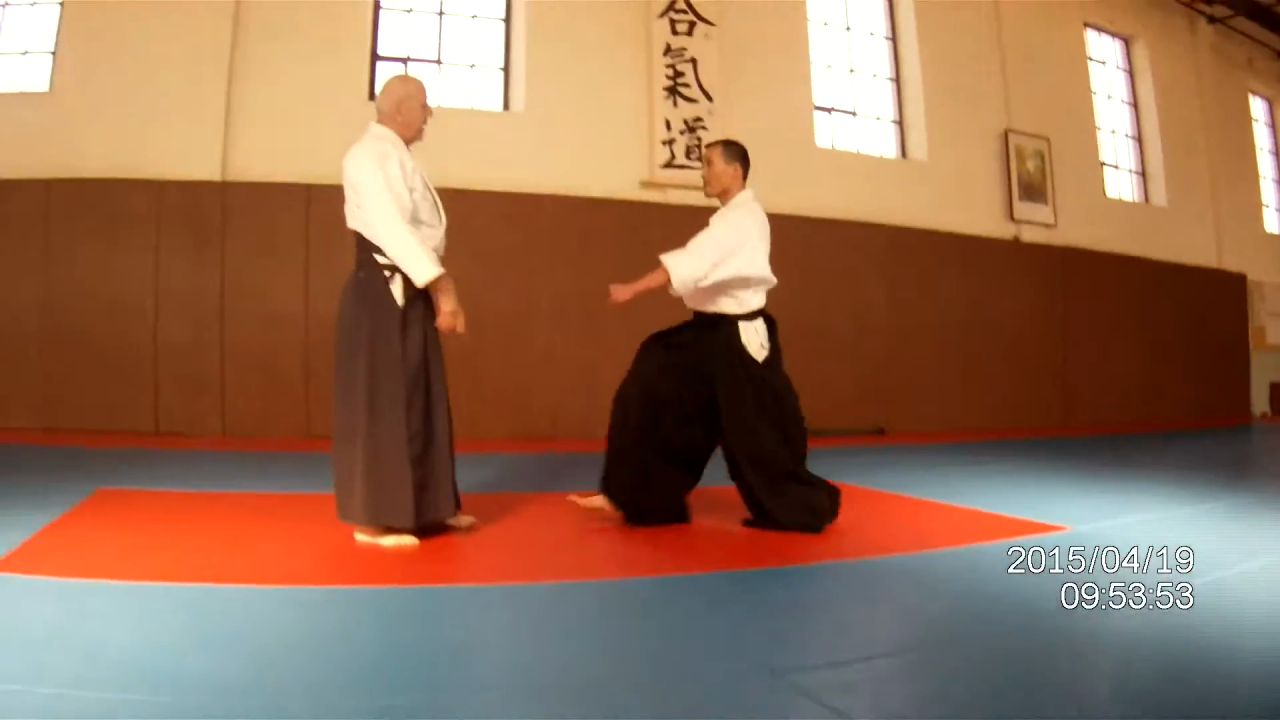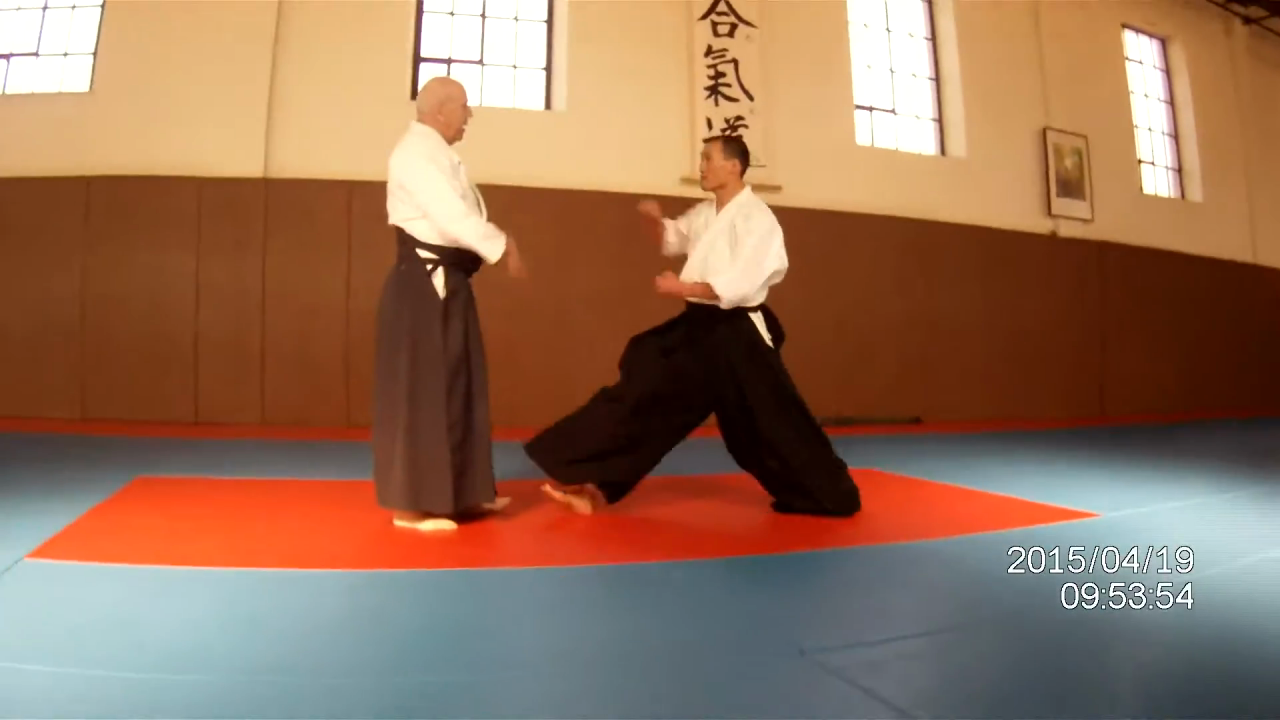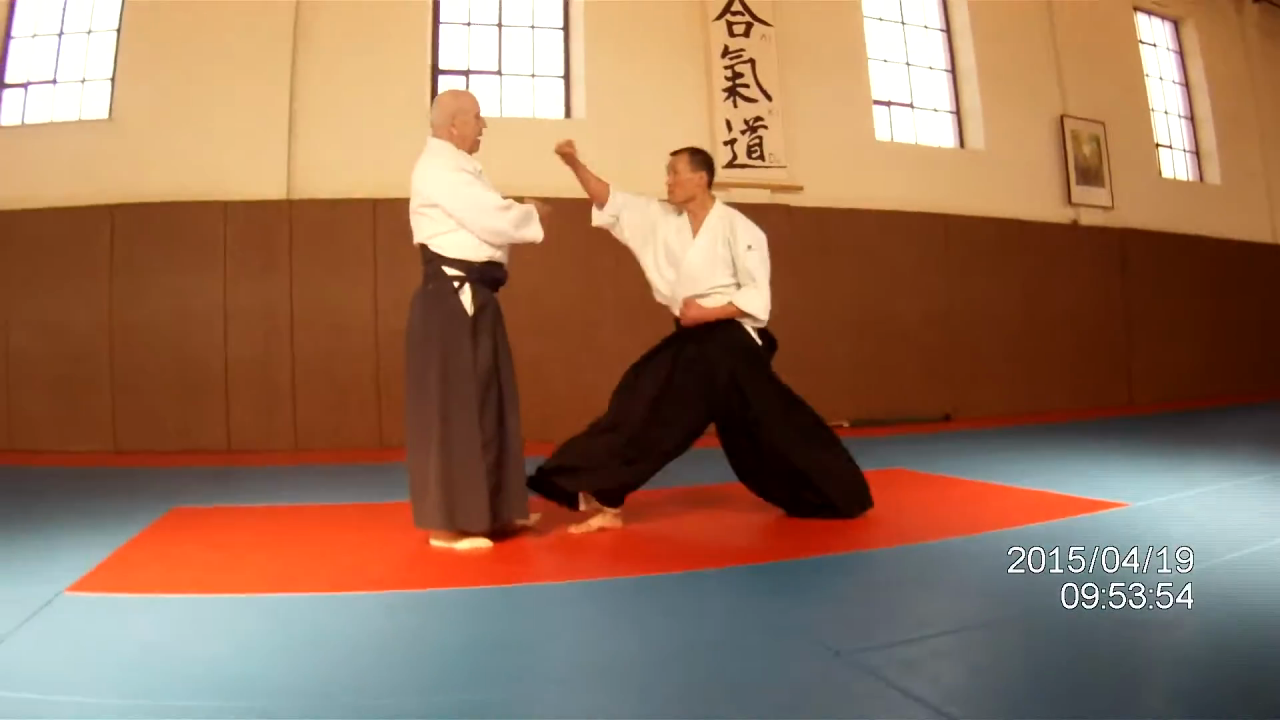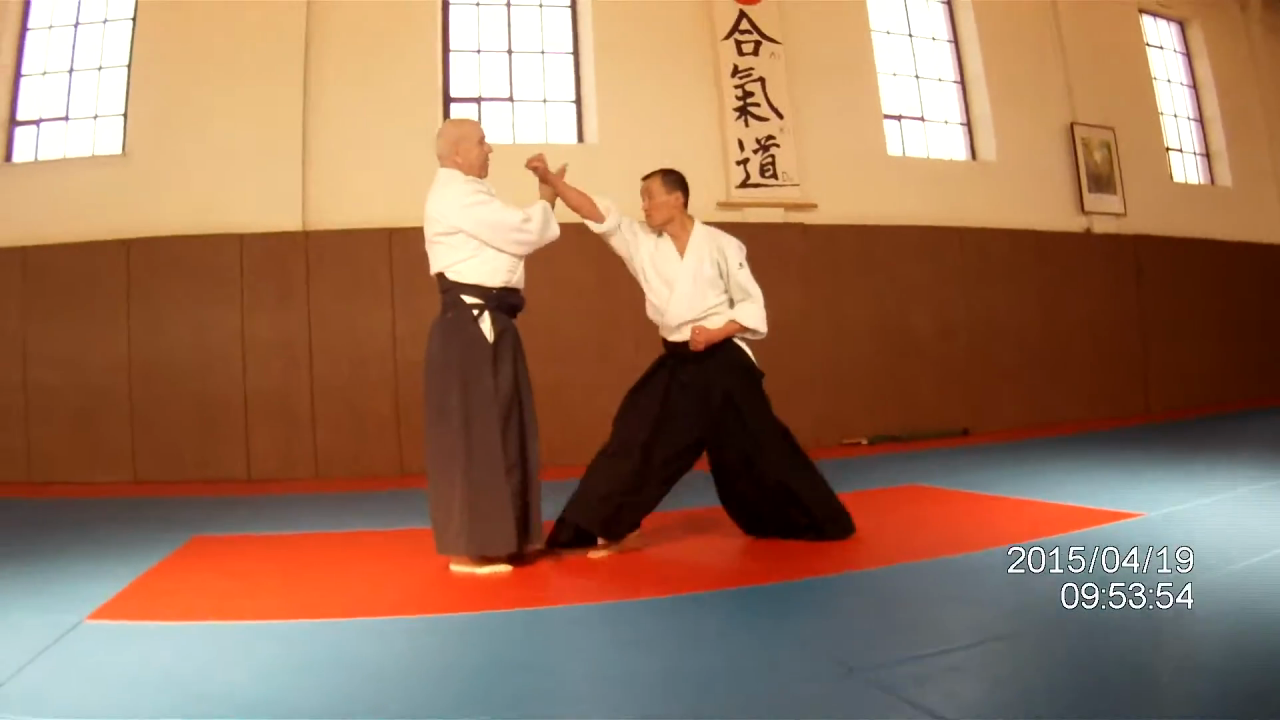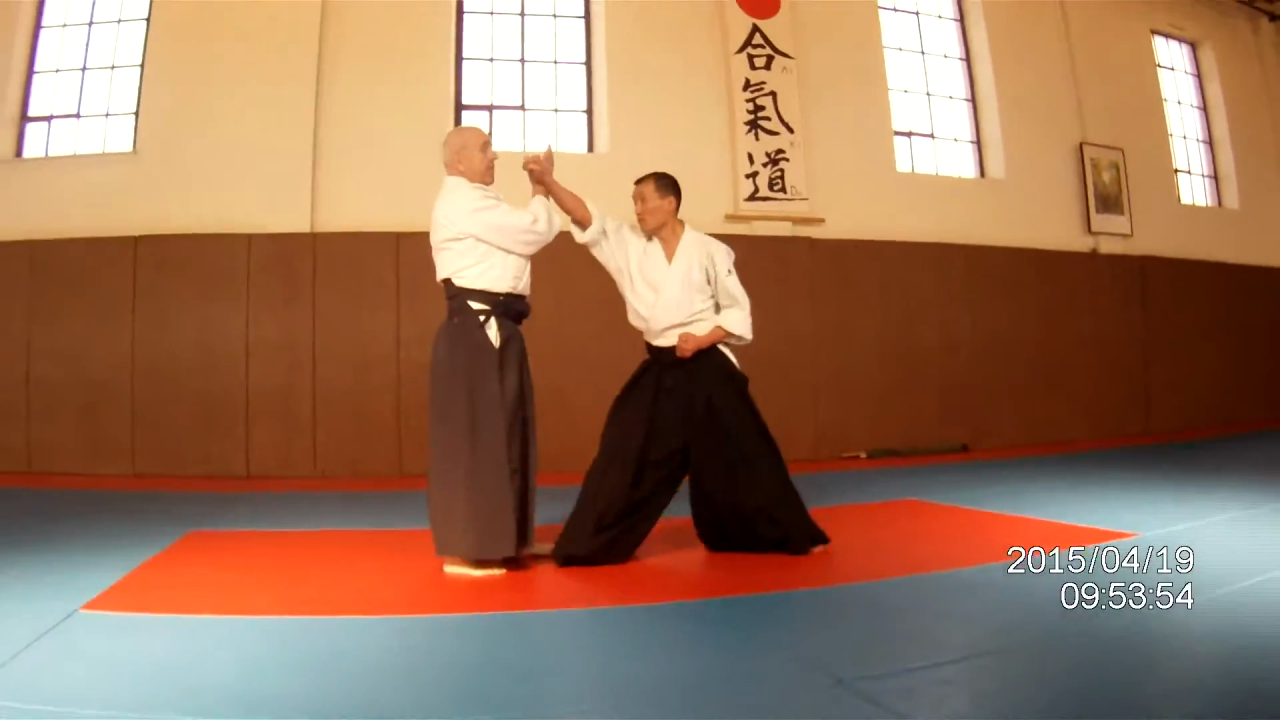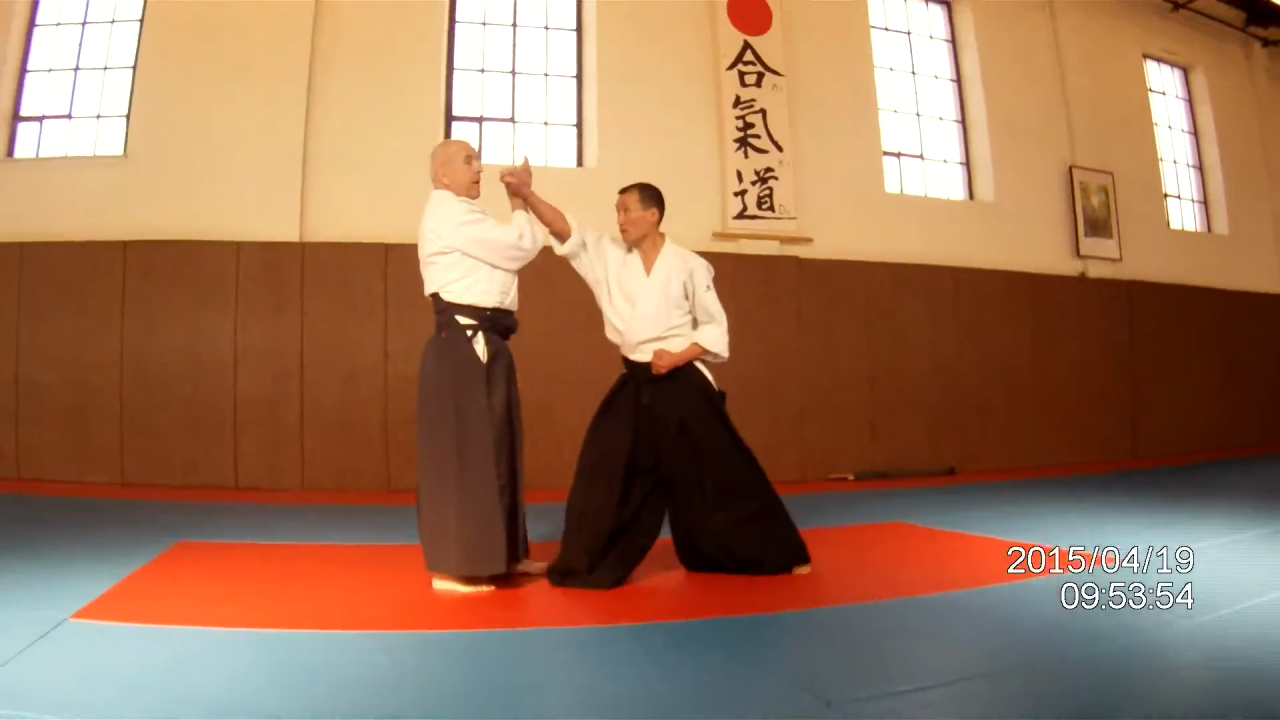
dt=0.1s
person 1, frame 1
left shoulder: (393, 155)
right shoulder: (374, 153)
right elbow: (394, 227)
left wrist: (436, 286)
right wrist: (441, 286)
left hip: (408, 289)
right hip: (385, 291)
left knee: (417, 400)
right knee: (383, 402)
left ankle: (423, 507)
right ankle: (372, 520)
person 1, frame 2
left shoulder: (433, 152)
right shoulder: (418, 152)
right elbow: (455, 215)
left wrist: (493, 243)
right wrist: (504, 248)
left hip: (442, 282)
right hip: (423, 283)
left knee: (455, 387)
right knee: (421, 391)
left ankle: (459, 493)
right ankle: (411, 504)
person 1, frame 3
left shoulder: (452, 165)
right shoulder: (440, 167)
left elbow: (484, 220)
right elbow: (495, 221)
left wrist: (524, 215)
right wrist: (534, 213)
left hip: (470, 298)
right hip: (451, 300)
left knee: (486, 404)
right knee: (454, 409)
left ankle: (490, 511)
right ankle: (447, 525)
person 1, frame 4
left shoulder: (465, 194)
right shoulder: (454, 196)
left elbow: (509, 235)
right elbow: (524, 233)
left wrist: (540, 206)
right wrist: (546, 198)
left hip: (486, 325)
right hip: (469, 328)
left knee: (501, 430)
right knee: (473, 434)
left ankle: (507, 537)
right ankle: (468, 549)
person 1, frame 5
left shoulder: (470, 201)
right shoulder: (462, 202)
left elbow: (514, 236)
right elbow: (531, 231)
right wrist: (542, 190)
left hip: (491, 330)
right hip: (476, 332)
left knee: (503, 434)
right knee: (476, 438)
left ankle: (505, 541)
right ankle: (465, 552)
person 1, frame 6
left shoulder: (460, 215)
right shoulder: (448, 215)
left elbow: (504, 252)
right elbow: (517, 247)
right wrist: (519, 201)
left hip: (479, 345)
right hip: (463, 348)
left knee: (489, 451)
right knee: (464, 454)
left ankle: (498, 555)
right ankle: (451, 568)
person 2, frame 1
left shoulder: (744, 220)
right shoulder: (733, 217)
left elbow: (694, 263)
left wrist: (632, 289)
left hip: (740, 339)
right hip: (706, 332)
left knee: (756, 434)
right knee: (643, 404)
left ankle: (802, 508)
right ankle: (627, 498)
person 2, frame 2
left shoulder: (753, 217)
right shoulder: (710, 211)
left elbow: (741, 280)
right elbow: (677, 239)
left wrist: (684, 287)
right wrist: (659, 220)
left hip: (738, 333)
right hip: (698, 329)
left knee: (774, 420)
right knee: (642, 392)
left ankle: (829, 495)
right ankle: (591, 483)
person 2, frame 3
left shoulder: (736, 227)
right shoulder: (661, 219)
left elbow: (758, 296)
right elbow: (610, 203)
left wrist: (709, 311)
right wrist: (575, 163)
left hip: (730, 343)
right hip: (688, 342)
left knee: (775, 426)
right knee: (639, 413)
left ankle: (840, 499)
right ankle: (603, 502)
person 2, frame 4
left shoulder: (721, 245)
right shoulder: (642, 241)
left elbow: (752, 306)
right elbow: (600, 215)
left wrist: (715, 334)
right wrist: (553, 182)
left hip: (723, 362)
right hip: (677, 365)
left knee: (761, 448)
right knee: (636, 442)
left ankle: (819, 523)
right ankle: (603, 532)
person 2, frame 5
left shoulder: (709, 251)
right shoulder: (629, 245)
left elbow: (738, 312)
right elbow: (586, 219)
left wrist: (702, 341)
right wrist: (547, 182)
left hip: (706, 368)
right hip: (660, 370)
left knee: (744, 457)
right knee: (627, 452)
left ankle: (790, 536)
right ankle: (595, 546)
person 2, frame 6
left shoulder: (689, 265)
right shoulder: (609, 256)
left elbow: (715, 329)
right elbow: (567, 230)
left wrist: (678, 357)
right wrist: (527, 195)
left hip: (684, 384)
right hip: (636, 386)
left knee: (723, 473)
right knee: (606, 471)
left ankle: (778, 553)
right ankle: (595, 564)
